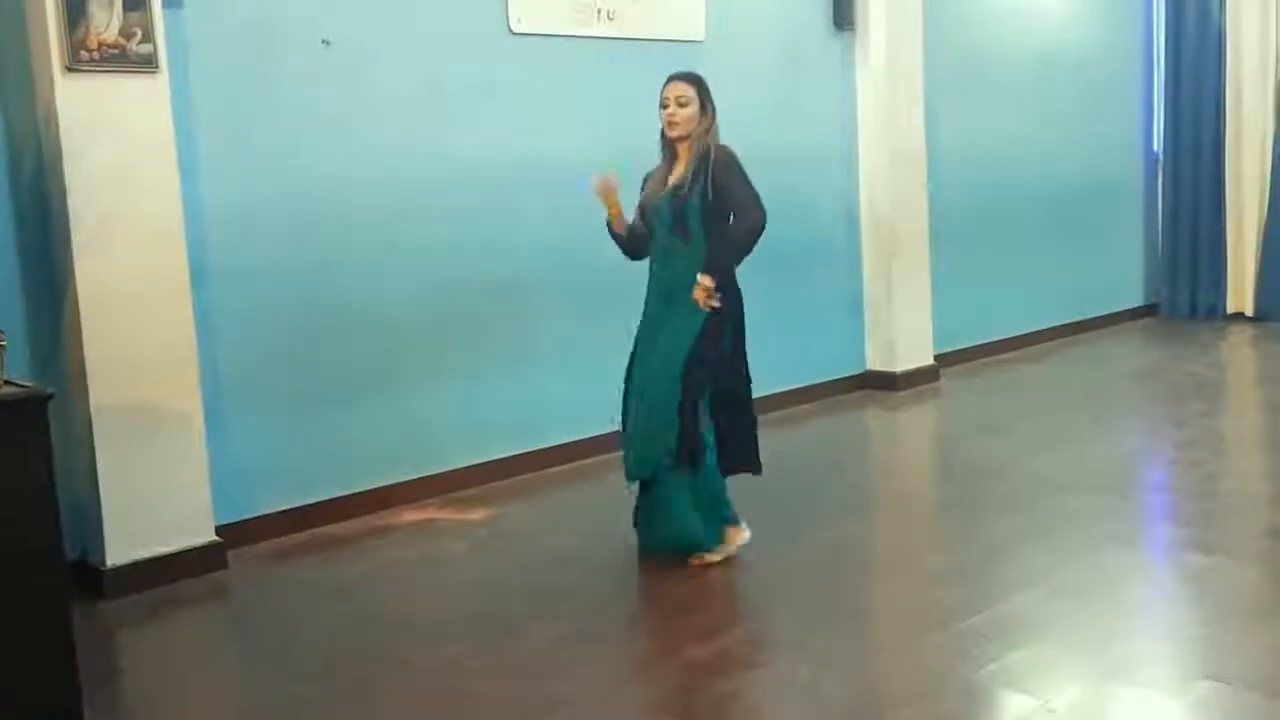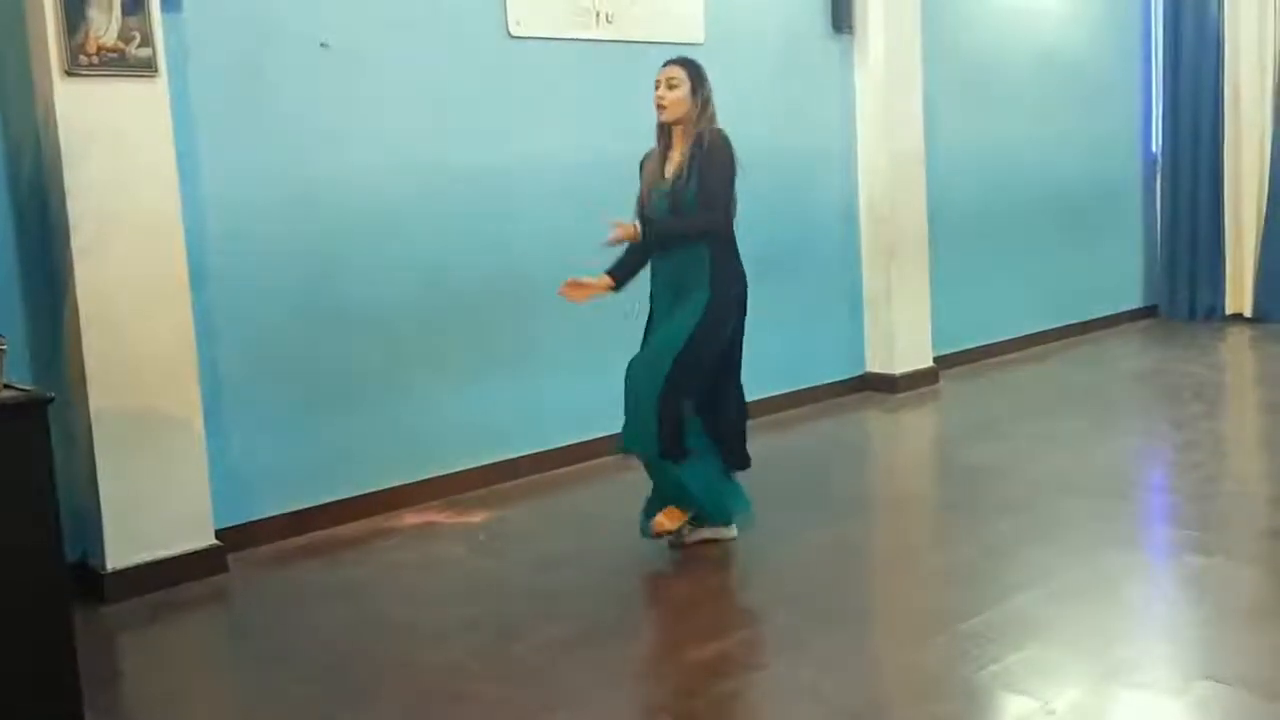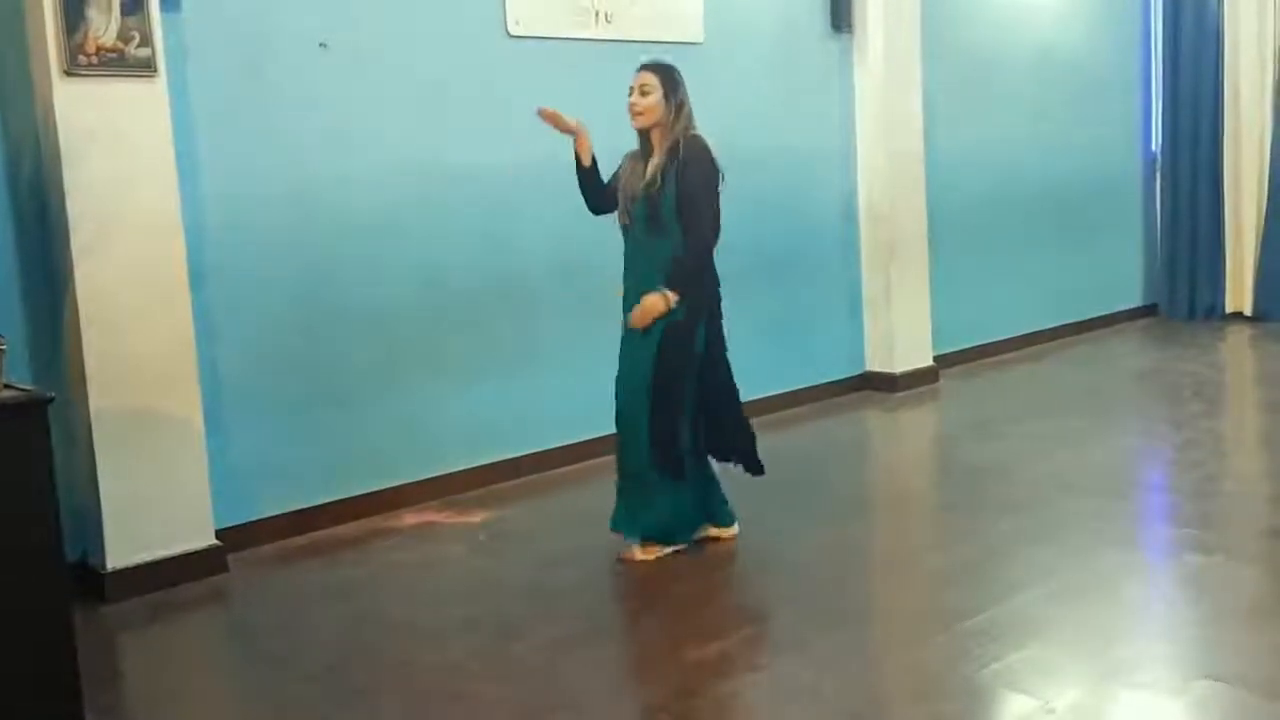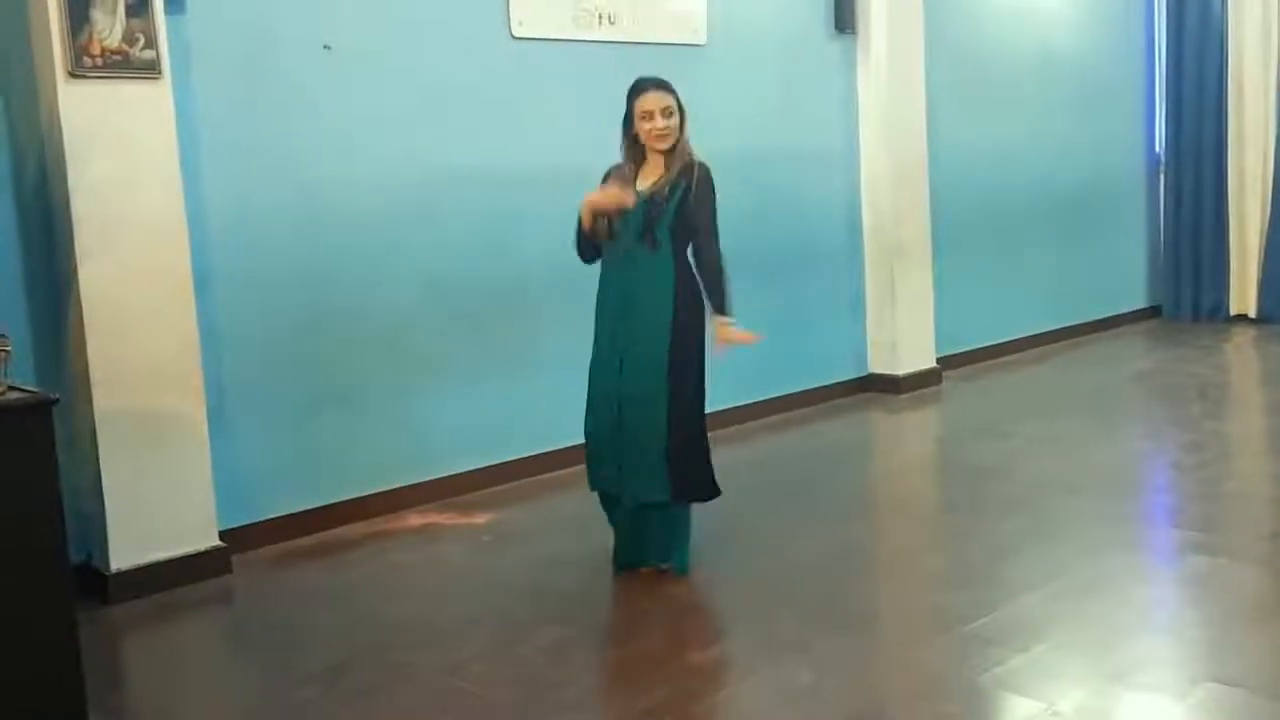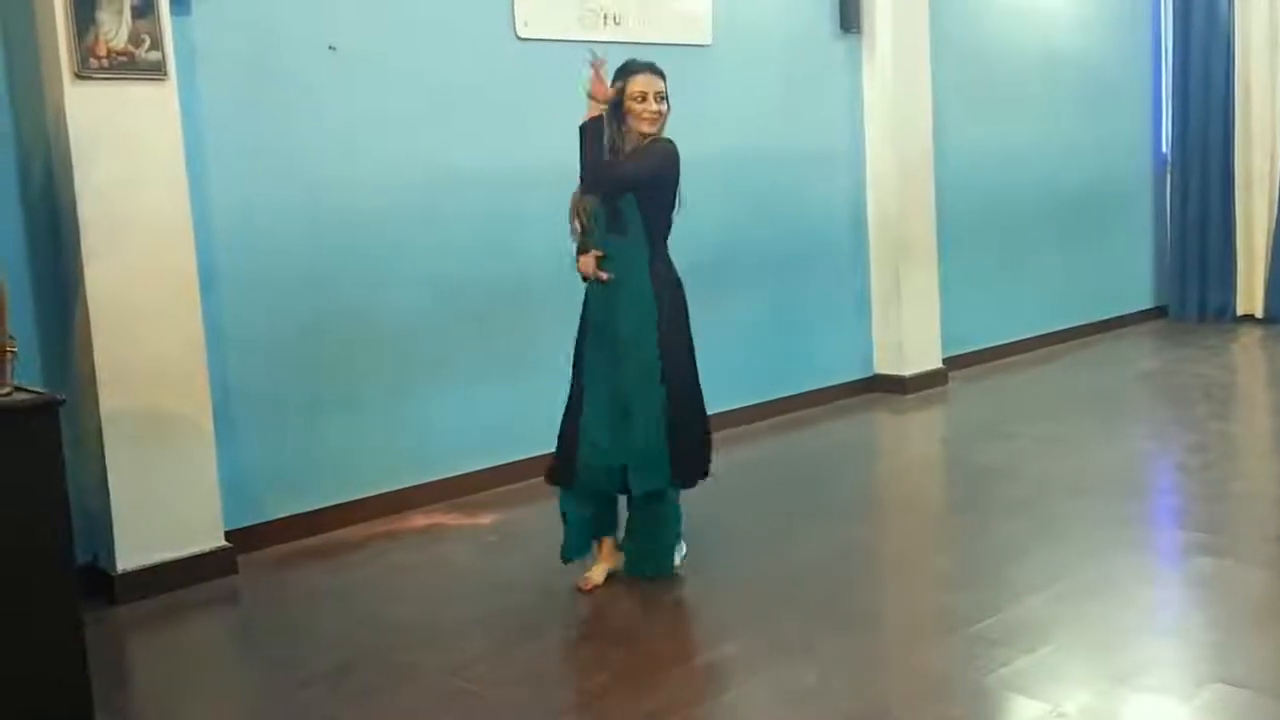
dt=0.5s
person 1, frame 1
left shoulder: (718, 161)
right shoulder: (655, 179)
left elbow: (752, 219)
right elbow: (637, 246)
left wrist: (712, 276)
right wrist: (615, 217)
left hip: (703, 310)
right hip: (662, 310)
left knee: (677, 414)
right knee: (649, 413)
left ankle: (720, 526)
right ankle: (679, 525)
person 1, frame 2
left shoulder: (714, 146)
right shoulder: (654, 162)
left elbow: (713, 220)
left wrist: (644, 227)
right wrist: (610, 279)
left hip: (711, 294)
right hip: (672, 296)
left knee: (655, 384)
right knee: (691, 396)
left ankle: (693, 498)
right ankle: (713, 513)
person 1, frame 3
left shoulder: (692, 154)
right shoulder: (635, 164)
left elbow: (705, 233)
right elbow: (600, 202)
left wrist: (668, 294)
right wrist: (581, 142)
left hip: (683, 303)
right hip: (648, 302)
left knee: (657, 404)
right knee: (659, 406)
left ankle: (664, 528)
right ankle: (712, 516)
person 1, frame 4
left shoulder: (694, 176)
right shoulder: (615, 178)
left elbow: (707, 251)
right elbow: (589, 253)
left wrist: (722, 315)
right wrist: (588, 212)
left hip: (669, 317)
right hip: (616, 316)
left knee: (658, 425)
right knee: (612, 428)
left ankle: (664, 548)
right ankle: (642, 533)
person 1, frame 5
left shoulder: (661, 154)
right shoulder: (614, 158)
left elbow: (600, 180)
left wrist: (592, 113)
right wrist: (583, 256)
left hip: (651, 308)
right hip: (603, 306)
left knee: (650, 427)
right knee: (592, 426)
left ankle: (657, 550)
right ankle: (603, 542)
